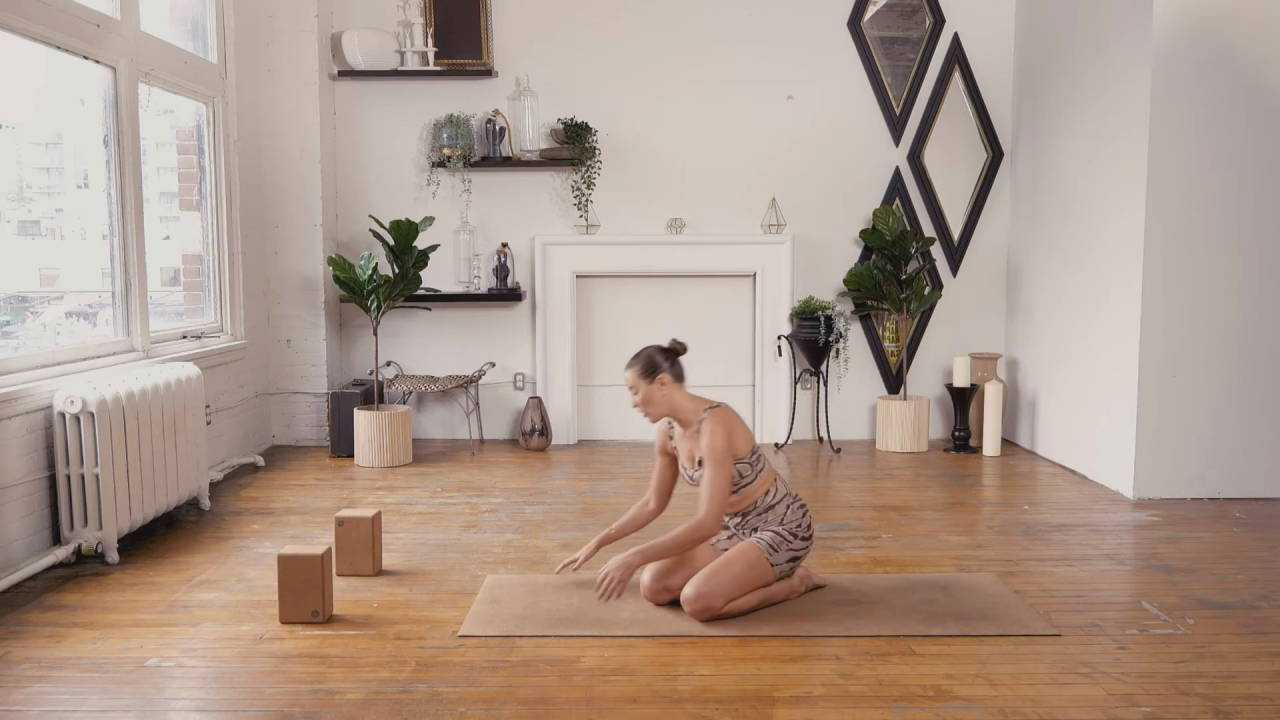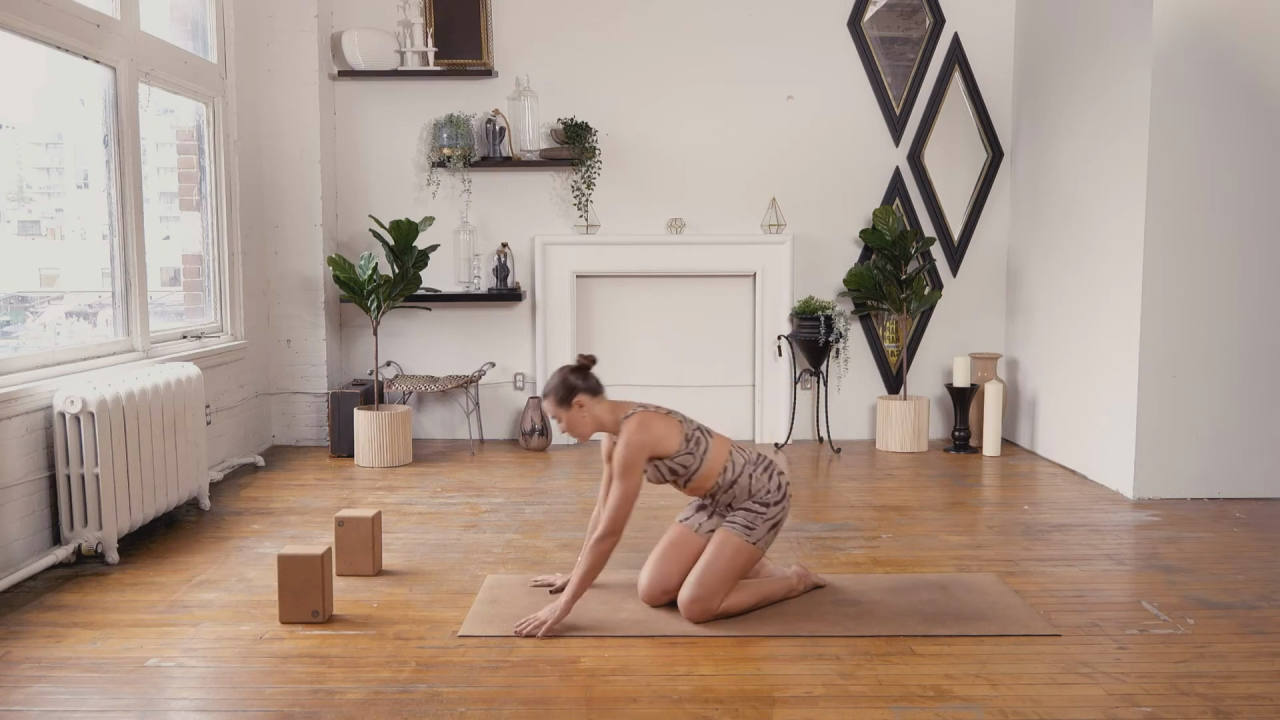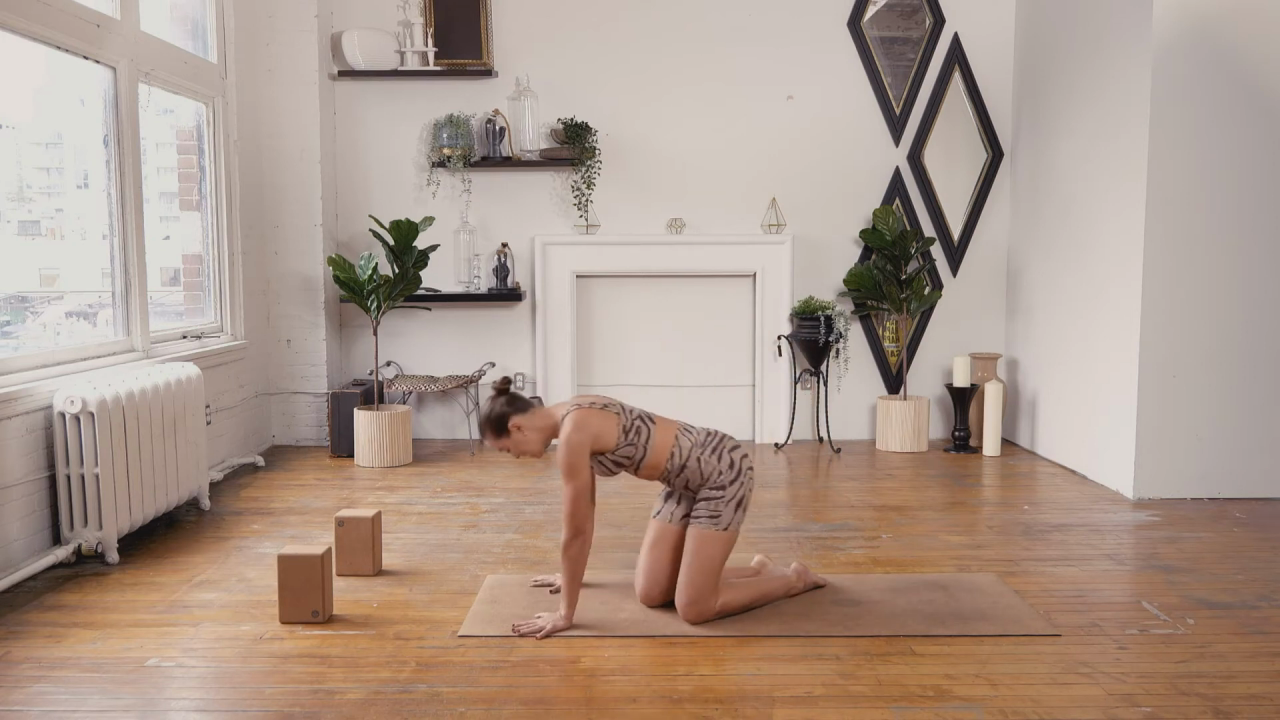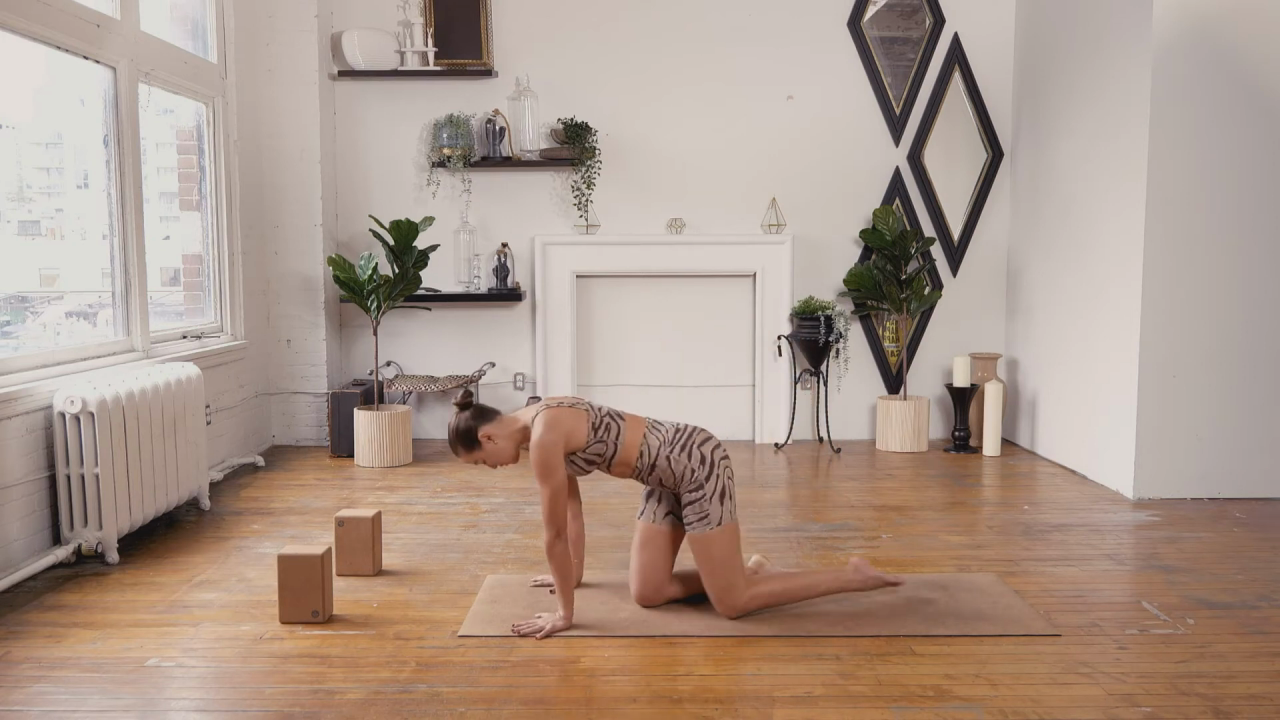
dt=0.3s
person 1, frame 1
left shoulder: (716, 426)
right shoulder: (668, 432)
left elbow: (710, 522)
right elbow: (653, 504)
left wrist: (636, 557)
right wrist: (595, 545)
left hip: (782, 527)
right hip: (738, 526)
left knee: (697, 602)
right knee: (654, 587)
left ankle: (795, 582)
right ankle: (753, 568)
person 1, frame 2
left shoulder: (634, 434)
right shoulder: (616, 433)
left elbow: (609, 532)
right elbow: (603, 510)
left wrist: (564, 603)
right wrist: (572, 576)
left hip: (759, 496)
right hip: (716, 499)
left knee: (693, 606)
right knee: (651, 591)
left ankle: (794, 581)
right ankle: (752, 567)
person 1, frame 3
left shoulder: (573, 433)
right shoulder: (570, 420)
left elbow: (575, 532)
right elbow: (586, 511)
left wrist: (567, 612)
right wrist: (573, 576)
left hip: (721, 471)
right hip: (687, 477)
left knee: (695, 609)
right knee: (651, 594)
left ankle: (796, 579)
right ankle: (757, 570)
person 1, frame 4
left shoulder: (543, 436)
right shoulder: (543, 423)
left elbow: (556, 534)
right elbow: (572, 509)
left wrist: (565, 612)
right wrist: (571, 576)
left hip: (697, 466)
right hip: (671, 474)
left knee: (732, 603)
right knee: (646, 594)
left ankle: (853, 576)
right ankle: (749, 570)
